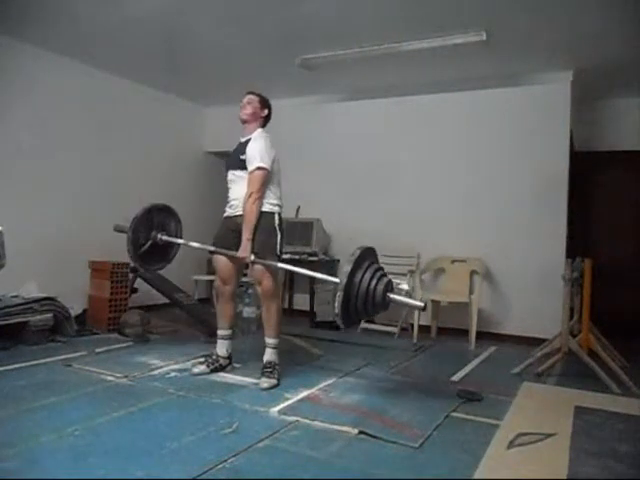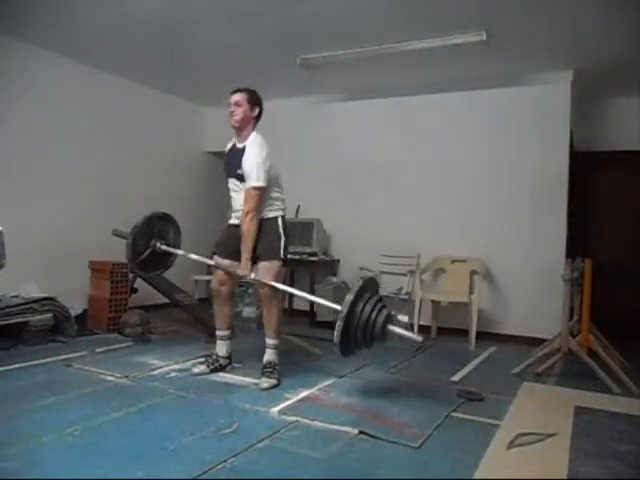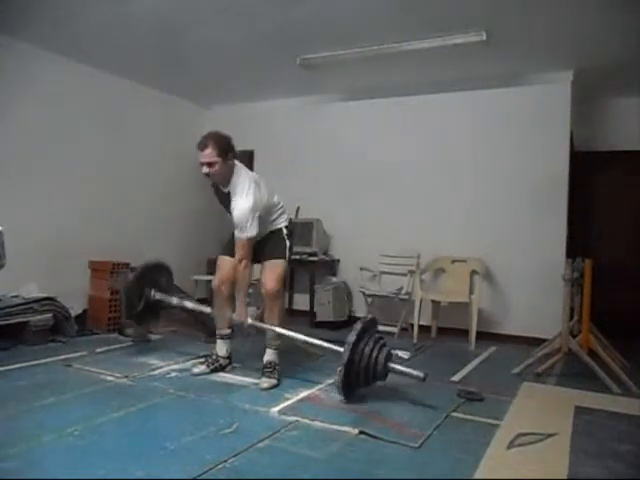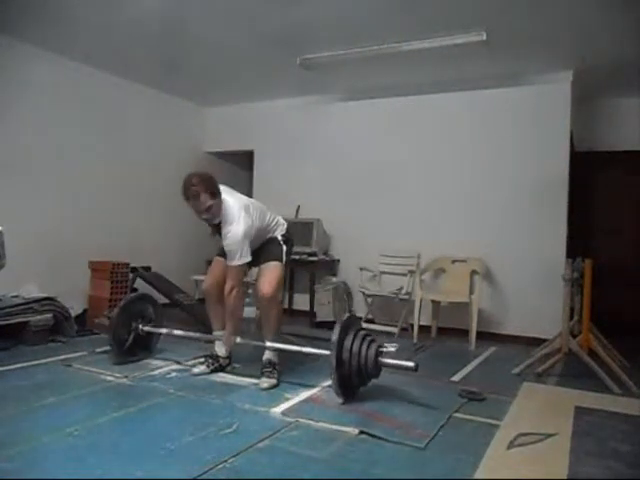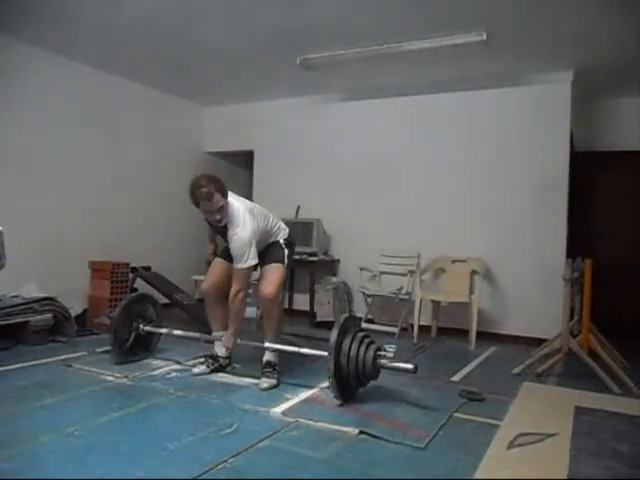
dt=0.4s
person 1, frame 1
left shoulder: (260, 142)
right shoulder: (240, 146)
left elbow: (254, 196)
left wrist: (246, 242)
right wrist: (234, 233)
left hip: (262, 219)
right hip: (232, 218)
left knee: (266, 287)
right knee: (223, 286)
left ankle: (270, 361)
right ankle: (222, 355)
person 1, frame 2
left shoulder: (255, 151)
right shoulder: (231, 146)
left elbow: (251, 212)
left wrist: (245, 260)
right wrist: (237, 248)
left hip: (267, 222)
right hip: (237, 223)
left knee: (267, 289)
right knee: (219, 286)
left ankle: (271, 361)
right ankle: (222, 355)
person 1, frame 3
left shoulder: (244, 199)
right shoulder: (219, 172)
left elbow: (243, 260)
left wrist: (241, 307)
left hip: (274, 230)
right hip: (245, 232)
left knee: (270, 288)
right knee: (220, 284)
left ankle: (271, 361)
right ankle: (222, 355)
person 1, frame 4
left shoulder: (235, 226)
right shoulder: (209, 197)
left elbow: (234, 287)
left wrist: (230, 333)
left hip: (272, 238)
right hip: (249, 237)
left knee: (267, 292)
right knee: (210, 287)
left ankle: (269, 359)
right ankle: (221, 354)
person 1, frame 5
left shoulder: (242, 229)
right shoulder: (210, 204)
left elbow: (239, 290)
left wrist: (232, 334)
right wrist: (212, 241)
left hip: (274, 241)
right hip: (237, 245)
left knee: (268, 293)
right knee: (210, 288)
left ankle: (270, 360)
right ankle: (220, 354)
